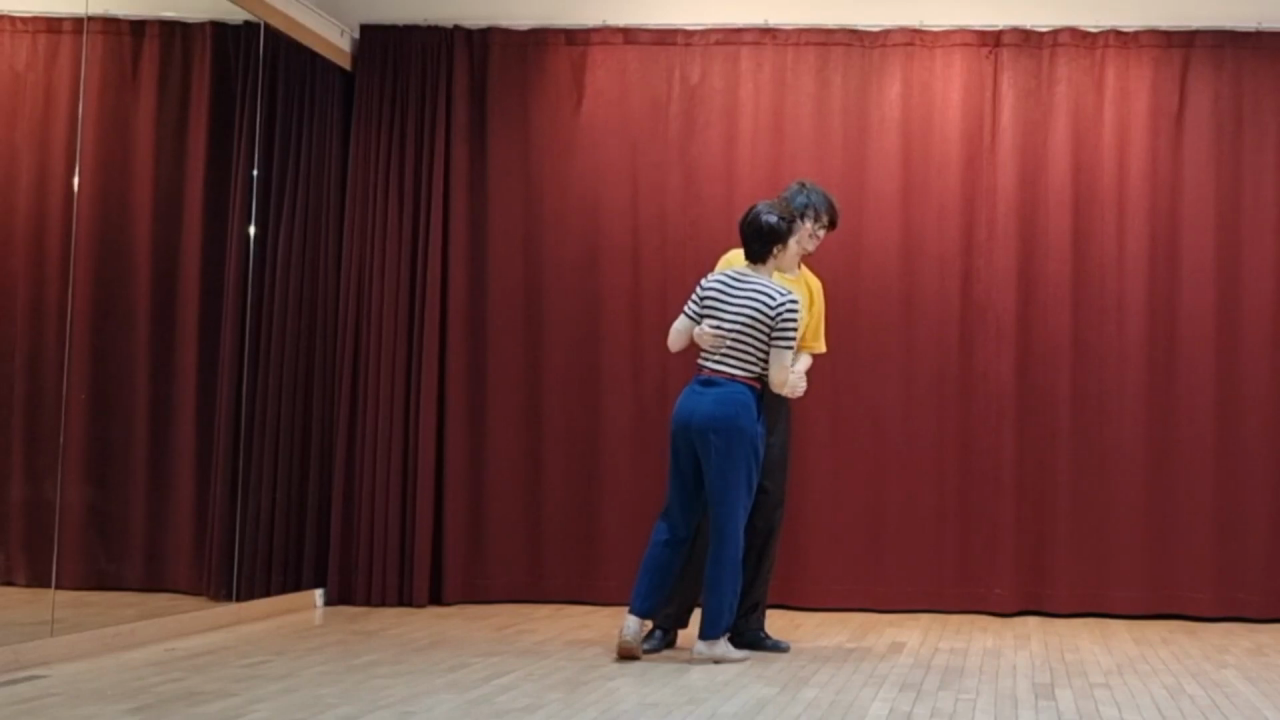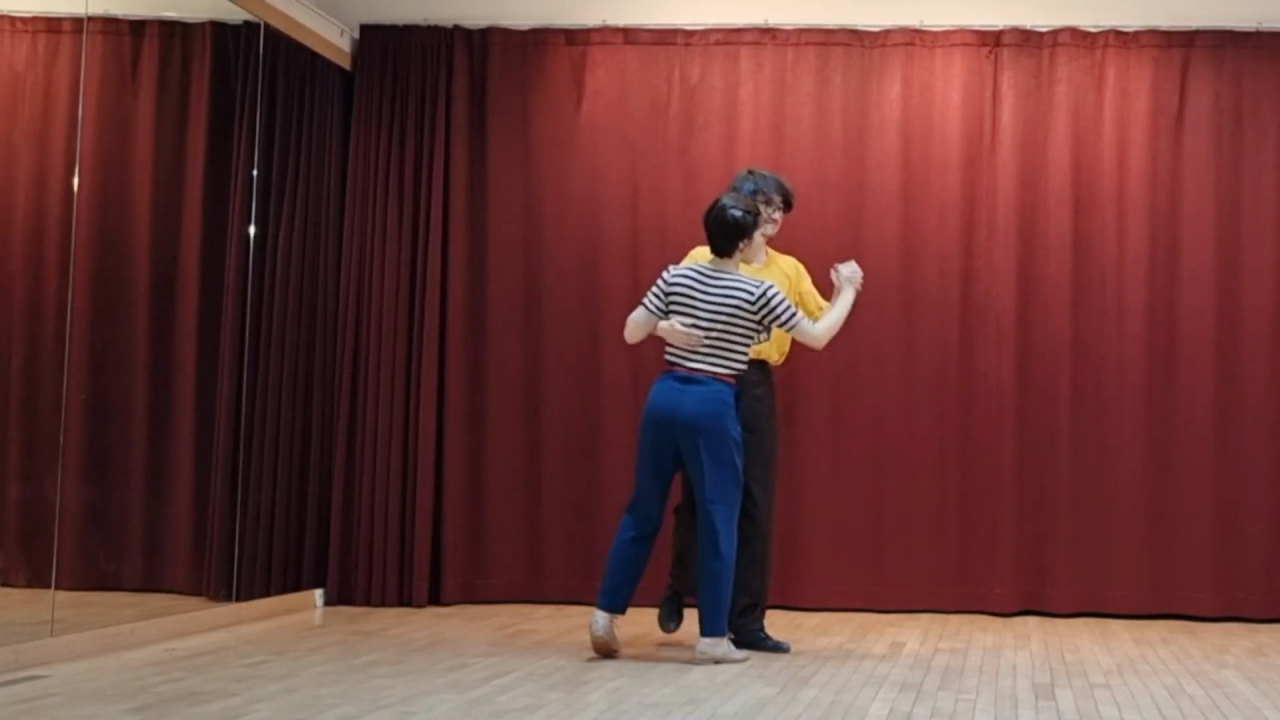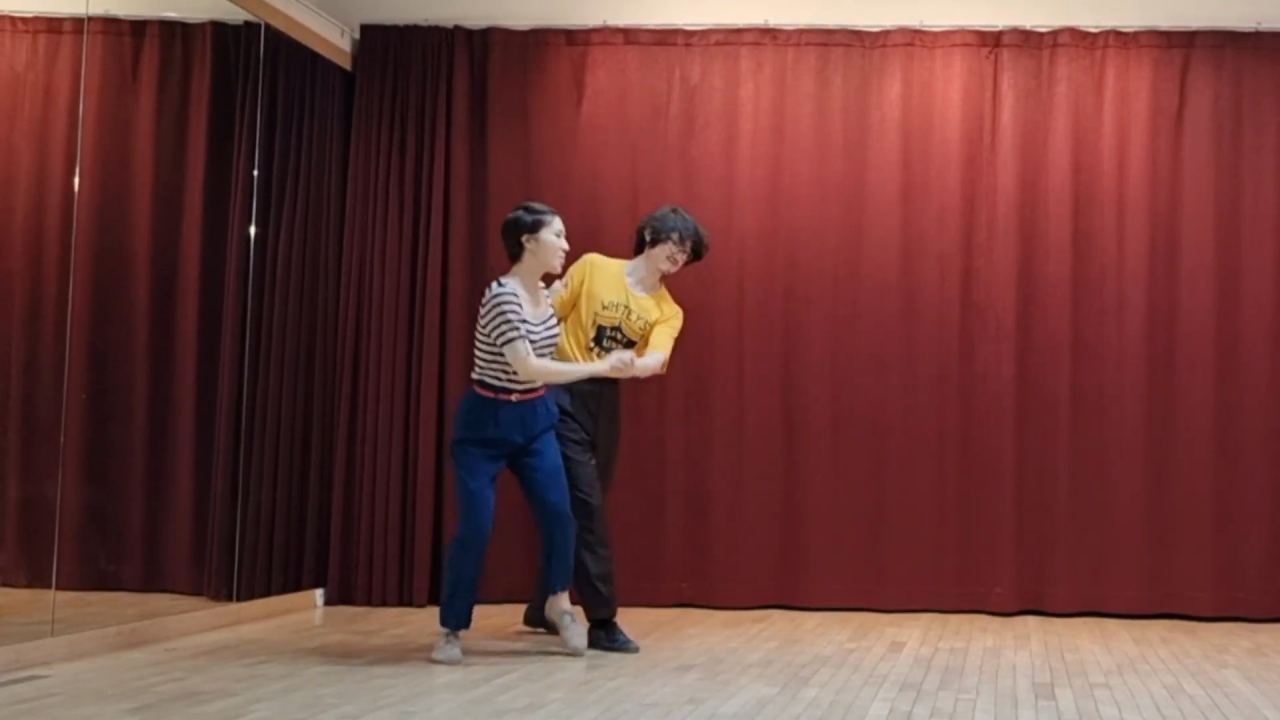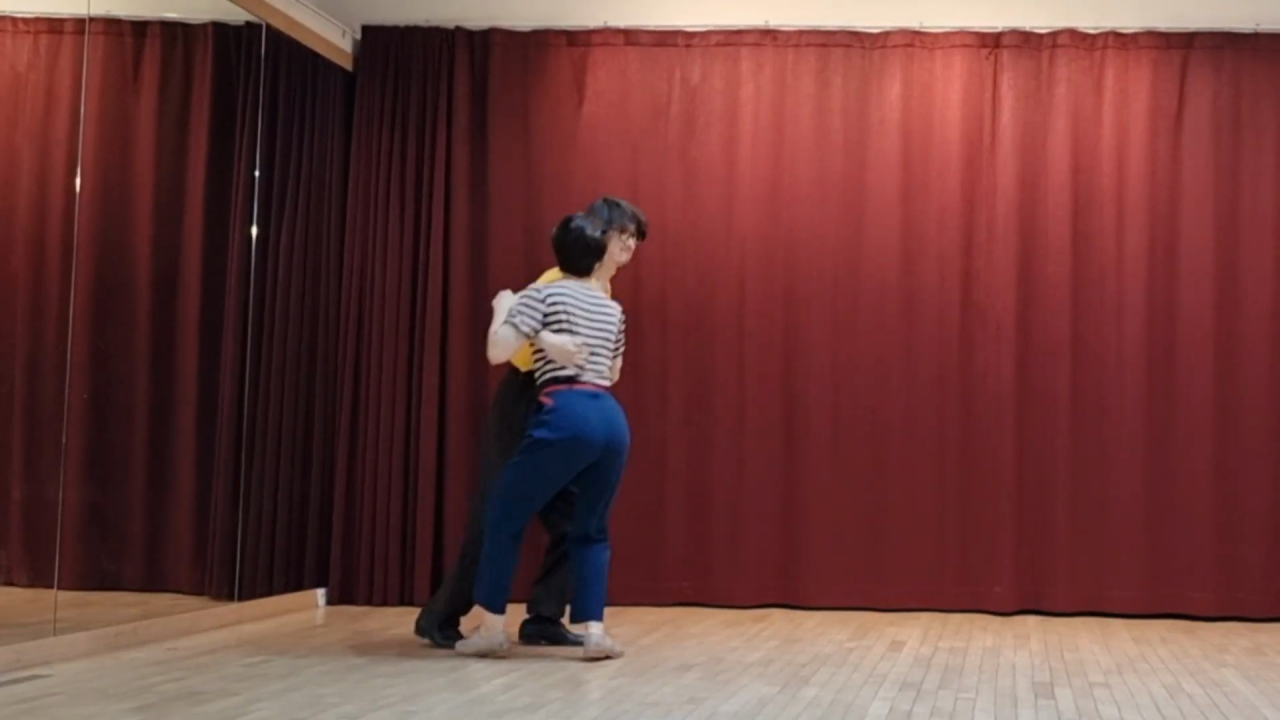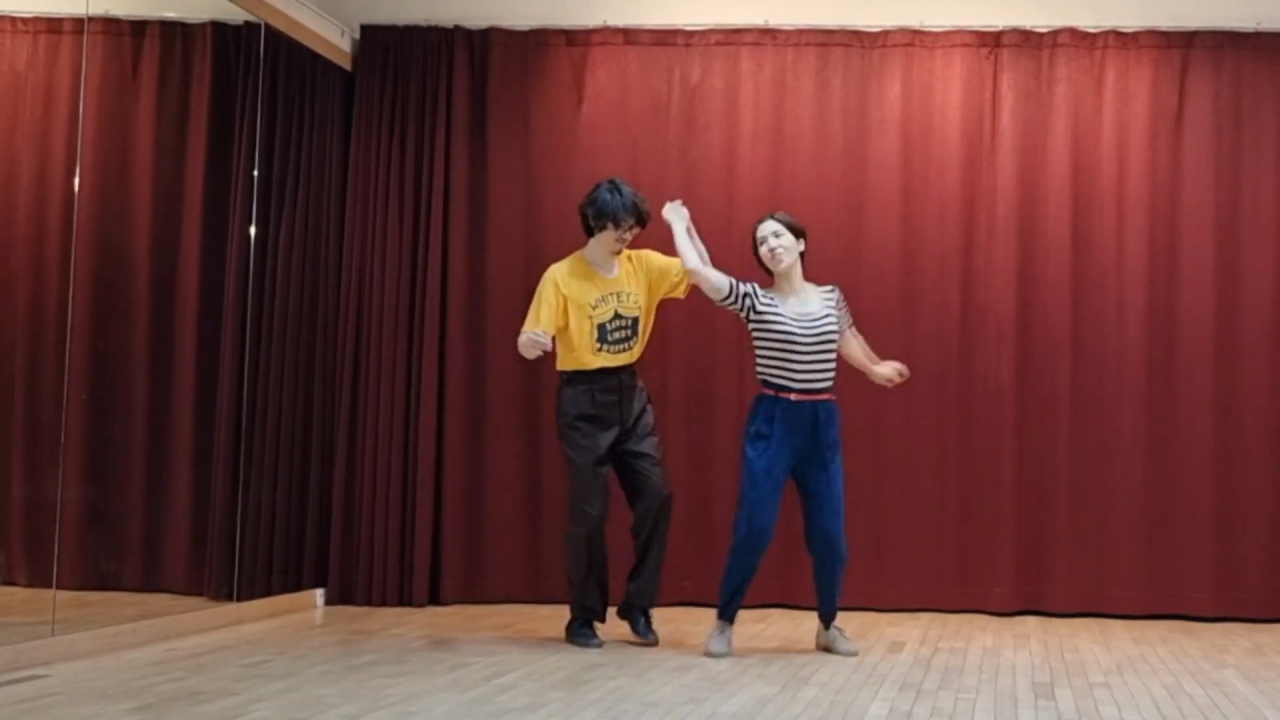
dt=1s
person 1, frame 1
left shoulder: (811, 287)
right shoulder: (737, 262)
left elbow: (806, 349)
right elbow: (700, 317)
left wrist: (795, 375)
right wrist: (699, 333)
left hip: (772, 405)
left knee: (765, 512)
left ankle: (747, 624)
right ankle: (667, 621)
person 1, frame 2
left shoulder: (789, 270)
right shoulder: (702, 259)
left elbow: (823, 325)
right wrist: (665, 326)
left hip: (756, 390)
left knee: (755, 506)
right knee: (701, 498)
left ankle: (746, 623)
right ankle: (678, 592)
person 1, frame 3
left shoulder: (669, 312)
right shoulder: (592, 268)
left elbow: (657, 359)
right elbow: (547, 314)
left wrist: (635, 364)
left hip: (605, 403)
right hip: (563, 393)
left knee: (577, 507)
right knee: (586, 502)
left ankle: (545, 608)
right ankle: (602, 622)
person 1, frame 4
left shoulder: (604, 292)
right shoulder: (563, 280)
right wrist: (545, 340)
right hip: (523, 404)
left knee: (574, 517)
left ankle: (543, 617)
right ankle: (439, 616)
person 1, frame 5
left shoulder: (643, 265)
right shoulder: (560, 277)
right elbow: (528, 343)
right wrist: (534, 341)
left hip: (630, 394)
right hip: (582, 399)
left knee: (656, 496)
right knee: (589, 511)
left ankle: (638, 603)
right ankle: (583, 618)
person 2, frame 1
left shoulder: (712, 283)
right shoulder: (783, 301)
left elbow: (675, 342)
right elbow: (777, 380)
right wrist: (795, 387)
left hip: (692, 400)
right hip: (734, 410)
left knee: (677, 515)
right knee: (728, 523)
left ankle: (635, 621)
right ankle: (712, 637)
person 2, frame 2
left shoulder: (675, 277)
right shoulder: (758, 293)
left elbow: (632, 332)
right elbow: (817, 336)
right wrist: (847, 291)
left hip: (664, 397)
right hip: (712, 406)
left knee: (642, 511)
right knee: (719, 521)
left ankle: (605, 617)
right ankle: (712, 637)
person 2, frame 3
left shoulder: (543, 294)
right shoulder: (501, 298)
right elbow: (527, 368)
right wrist: (601, 366)
left hip: (534, 418)
right hip: (485, 423)
left knee: (557, 508)
right knee: (475, 527)
left ankle: (558, 601)
right ankle: (451, 630)
person 2, frame 4
left shoulder: (542, 296)
right shoulder: (613, 310)
left elbow: (499, 353)
left wrist: (501, 308)
left hip: (565, 417)
right hip: (611, 421)
left knee: (506, 519)
right knee: (590, 532)
left ankle: (492, 626)
right ankle: (594, 629)
person 2, frame 5
left shoulder: (832, 297)
right shoulder: (754, 300)
left elbow: (848, 339)
right elbow: (699, 272)
left wrist: (876, 367)
right wrist: (679, 225)
left hip: (821, 423)
right hip: (772, 423)
left knee: (828, 534)
right knee: (754, 530)
left ankle: (828, 626)
right ankle: (724, 622)
